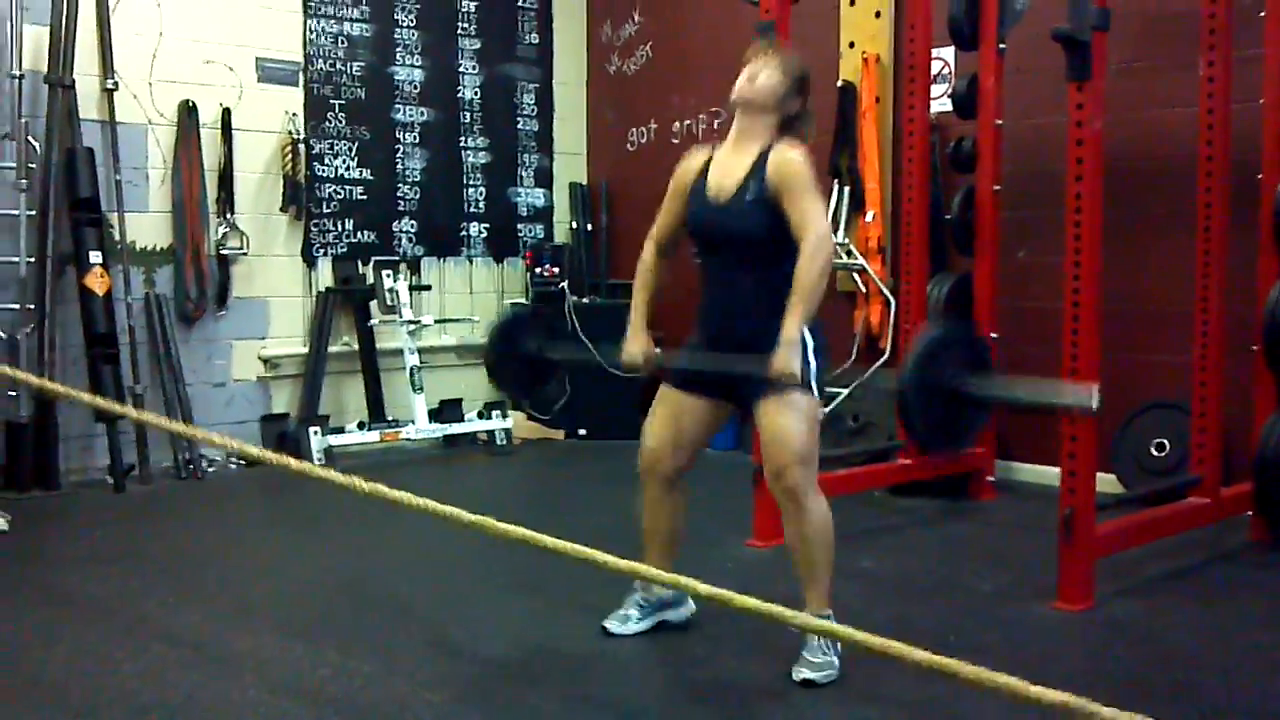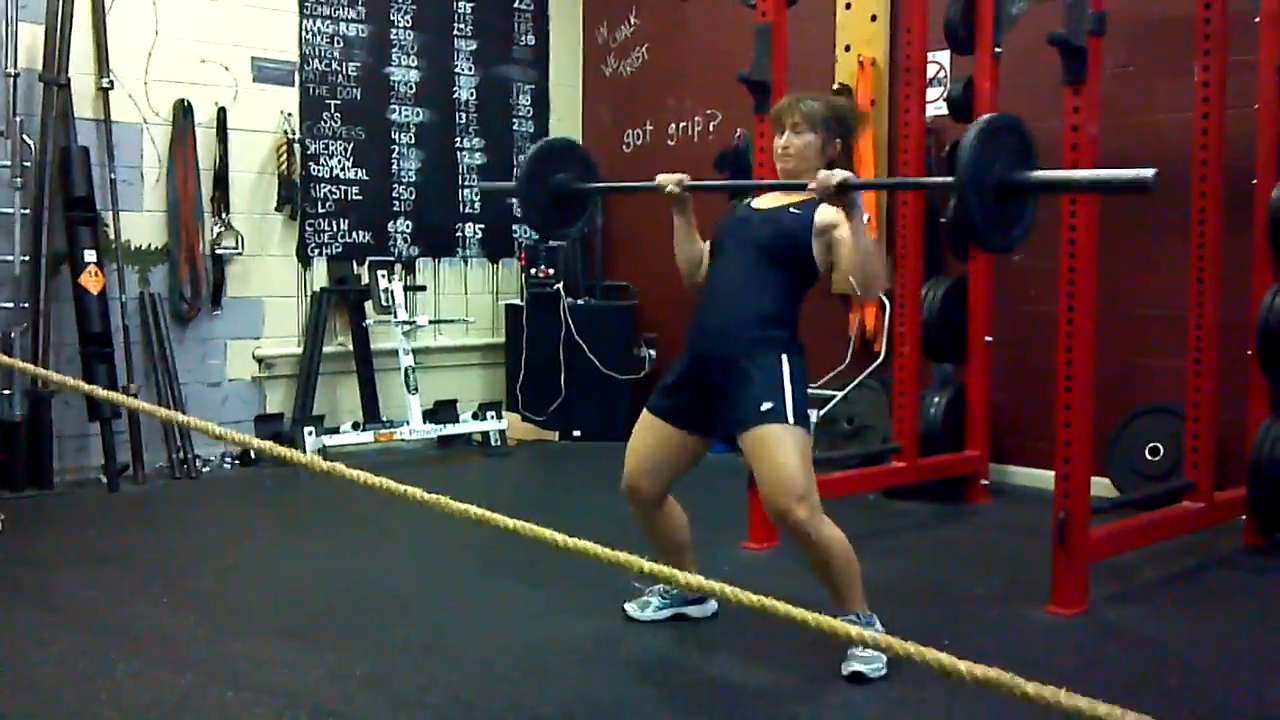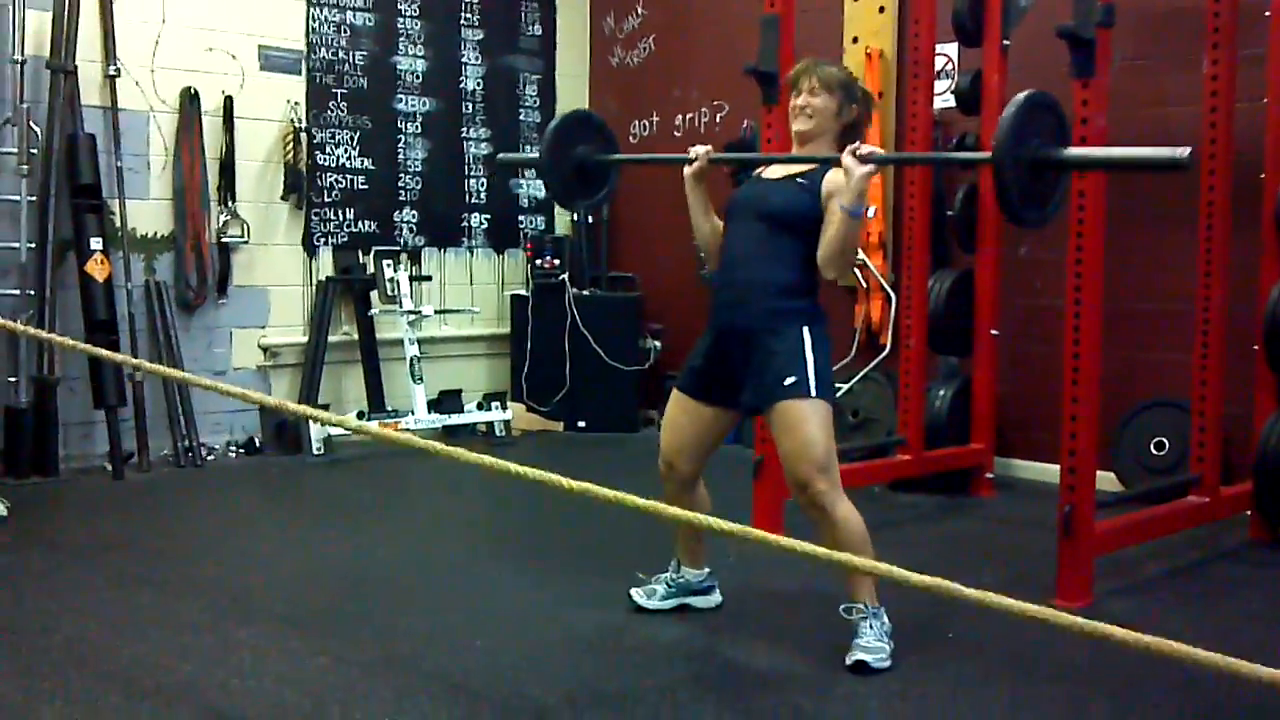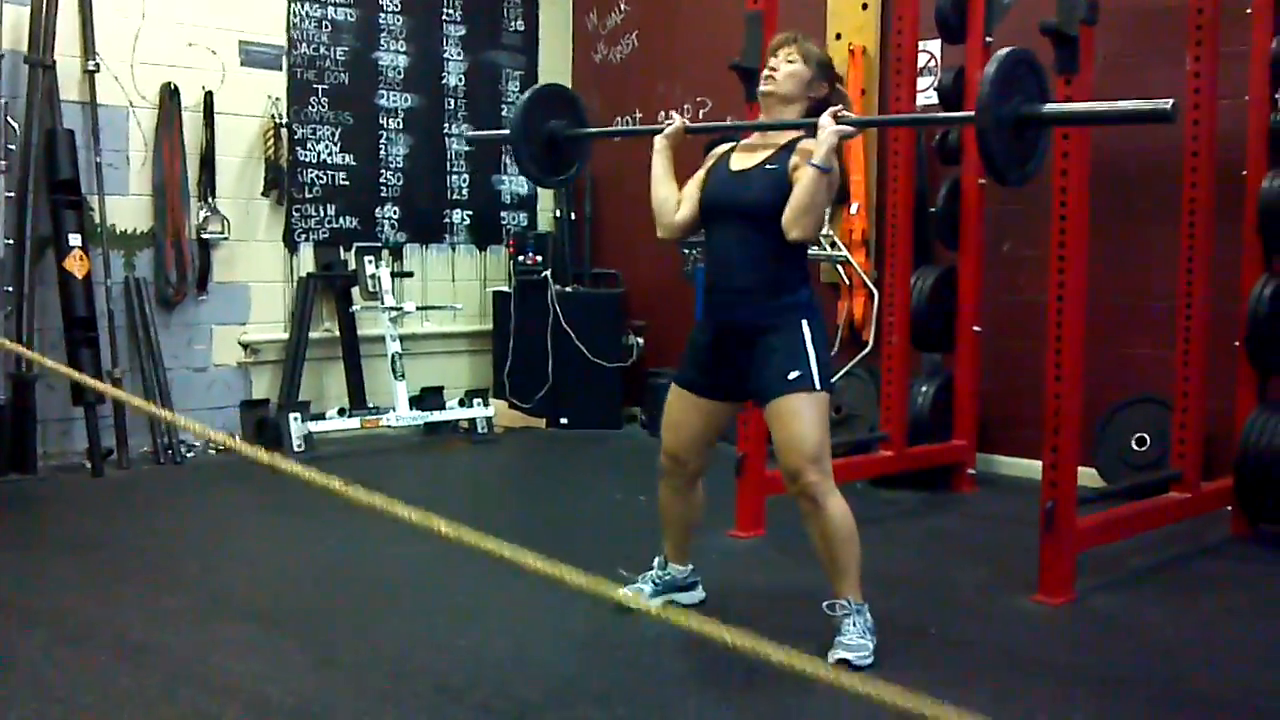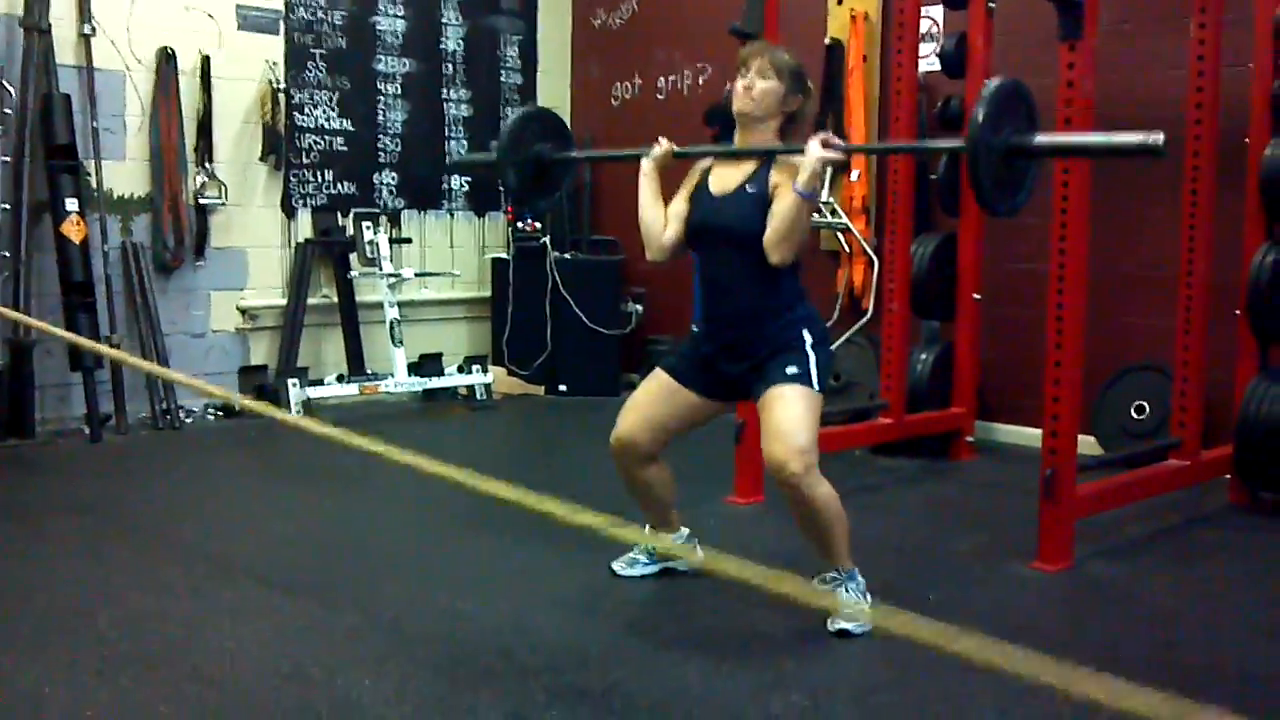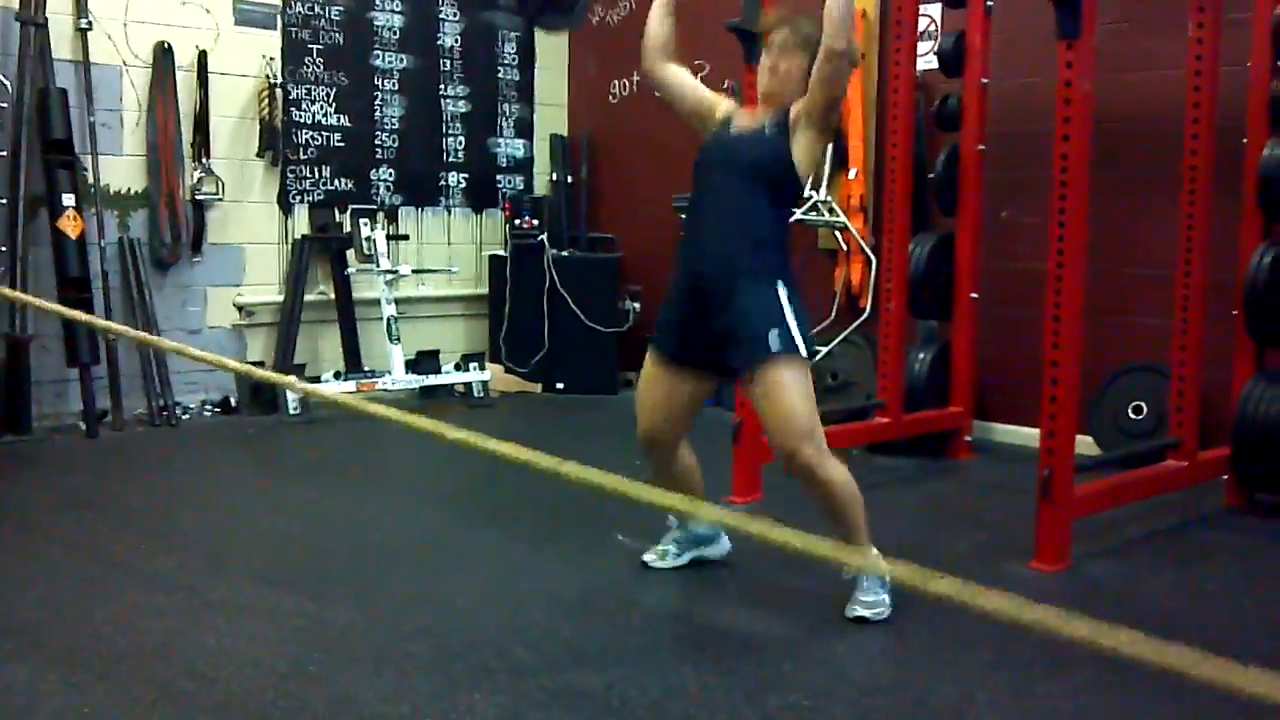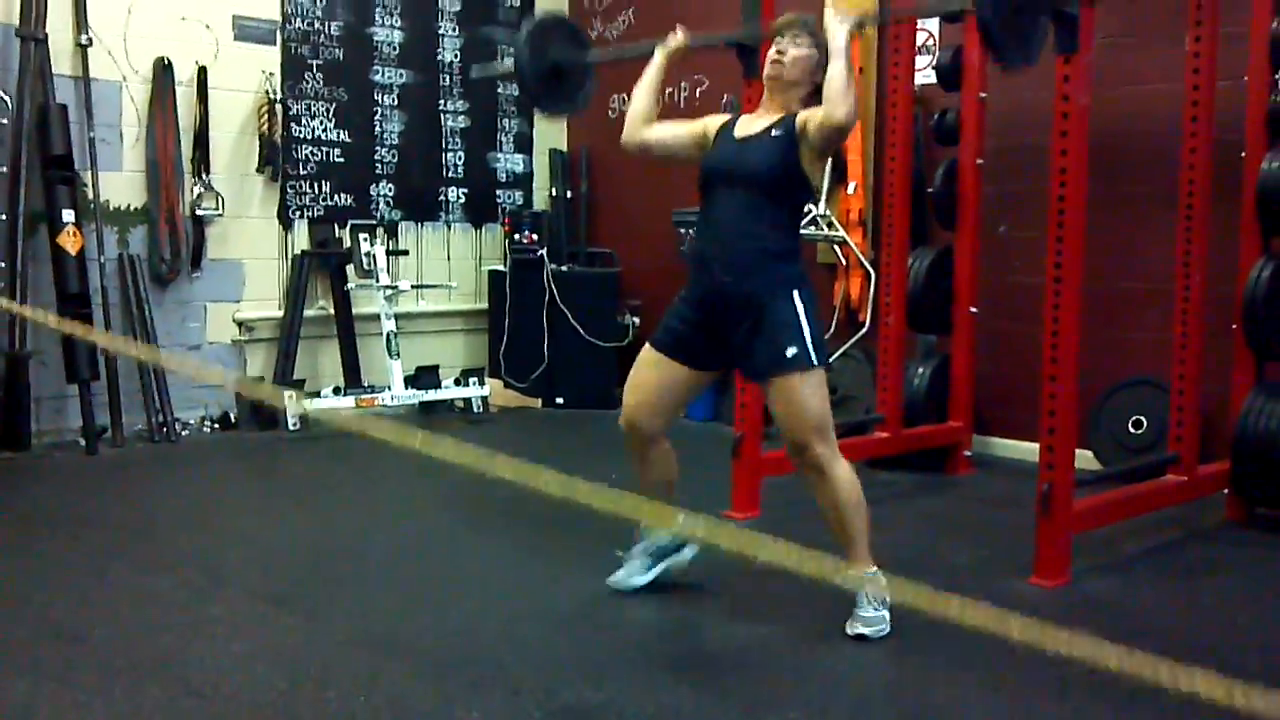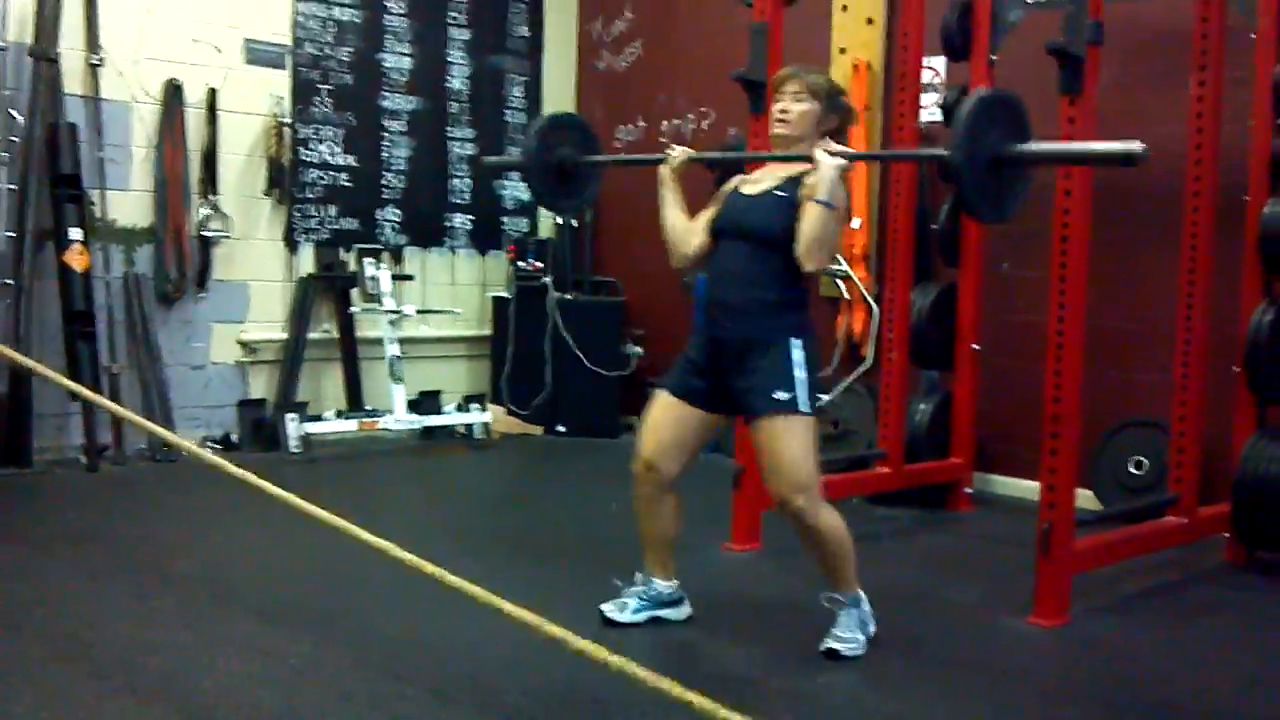
dt=0.4s
person 1, frame 1
left shoulder: (787, 162)
right shoulder: (698, 163)
left elbow: (818, 249)
right elbow: (656, 247)
left wrist: (790, 340)
right wrist: (636, 329)
left hip: (777, 342)
right hip: (712, 340)
left knee: (793, 477)
right knee: (656, 466)
left ankle: (818, 626)
right ankle: (664, 593)
person 1, frame 2
left shoulder: (827, 213)
right shoulder: (751, 202)
left elbow: (866, 284)
right elbow: (694, 269)
left wrist: (846, 206)
right wrist: (679, 210)
left hip: (764, 366)
right hip: (696, 363)
left knee: (795, 511)
right knee: (640, 487)
left ankle: (862, 625)
right ankle: (684, 589)
person 1, frame 3
left shoulder: (837, 178)
right shoulder: (764, 173)
left elbow: (833, 265)
right elbow: (717, 250)
left wrist: (854, 190)
right wrist: (695, 184)
left hip: (787, 337)
right hip: (722, 335)
left knee: (815, 485)
right knee: (676, 466)
left ankle: (869, 614)
right ankle: (692, 576)
person 1, frame 4
left shoulder: (809, 152)
right shoulder: (721, 154)
left elbow: (798, 229)
right elbow: (670, 224)
left wrist: (825, 149)
right wrist: (663, 147)
left hip: (785, 331)
right hip: (717, 331)
left knee: (807, 477)
right knee: (677, 461)
left ankle: (852, 611)
right ankle: (677, 573)
person 1, frame 5
left shoulder: (790, 171)
right shoulder: (703, 173)
left elbow: (779, 252)
right elbow: (658, 248)
left wrist: (810, 177)
right wrist: (651, 171)
left hip: (784, 341)
right hip: (712, 340)
left knee: (791, 465)
right knee: (629, 440)
left ankle: (847, 581)
right ankle: (667, 543)
person 1, frame 6
left shoulder: (808, 125)
right shoulder: (728, 118)
left elbow: (837, 55)
right elbow: (657, 61)
left hip: (759, 299)
right hip: (693, 298)
left knee: (802, 454)
right knee: (654, 437)
left ankle: (869, 567)
right ankle: (698, 529)
person 1, frame 7
left shoulder: (809, 124)
right shoulder: (724, 124)
left elbow: (839, 118)
right elbow: (636, 136)
right wrist: (661, 61)
left hip: (773, 302)
right hip: (703, 299)
left knee: (814, 451)
right knee: (638, 422)
left ankle: (867, 581)
right ankle: (663, 539)
person 1, frame 8
left shoulder: (819, 182)
right shoulder: (738, 183)
left elbow: (811, 260)
right elbow: (685, 252)
left wrist: (827, 179)
right wrist: (669, 181)
left hip: (778, 350)
right hip: (712, 348)
left knee: (797, 495)
right knee: (652, 466)
left ankle: (852, 605)
right ankle: (660, 587)
